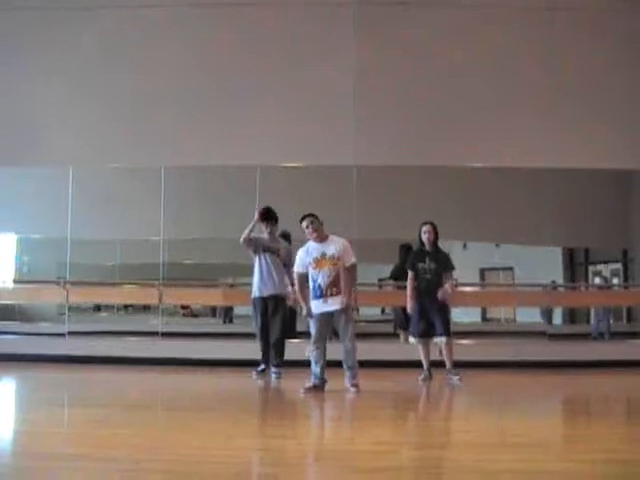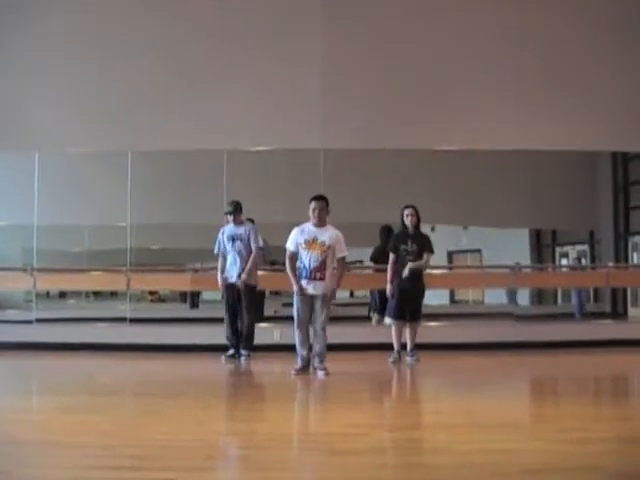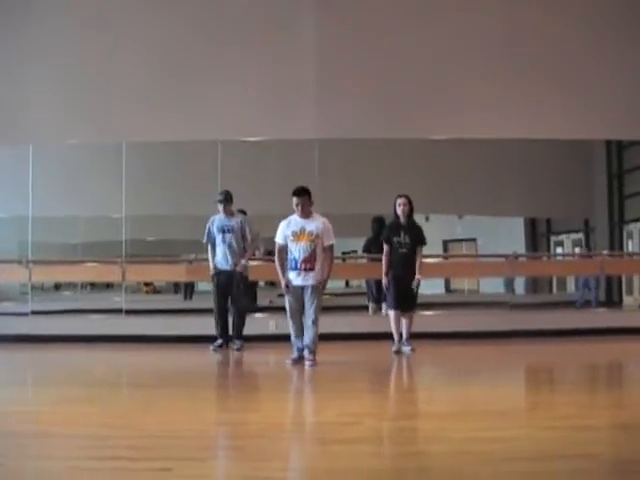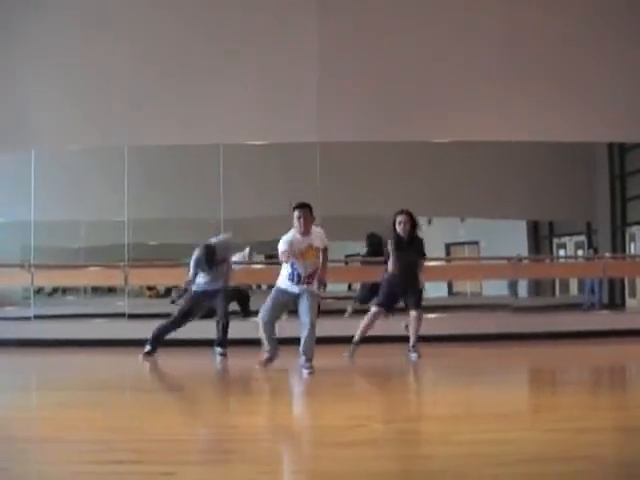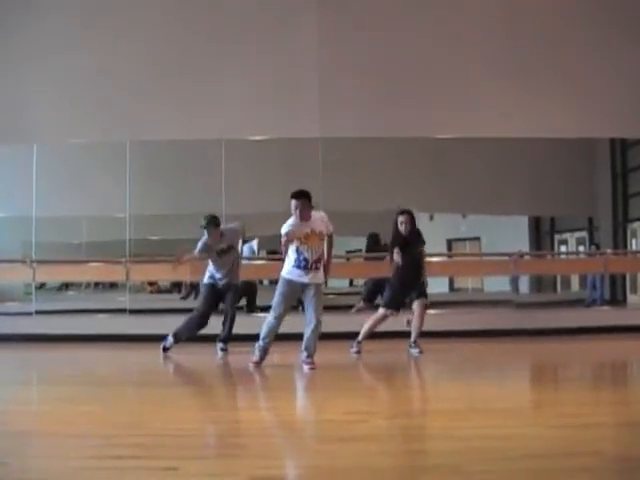
dt=1s
person 1, frame 1
left shoulder: (341, 244)
right shoulder: (303, 252)
left elbow: (351, 272)
right elbow: (299, 281)
left wrist: (349, 297)
right wrist: (304, 305)
left hip: (341, 303)
right hip: (317, 306)
left knee: (348, 341)
right knee: (317, 343)
left ankle: (351, 378)
right ankle: (317, 380)
person 1, frame 2
left shoulder: (335, 235)
right shoulder: (298, 232)
left elbow: (341, 264)
right elbow: (290, 259)
left wrist: (334, 288)
right wrist: (295, 283)
left hip: (323, 289)
right hip: (302, 288)
left knee: (320, 326)
right knee: (300, 326)
left ankle: (319, 362)
right ankle: (303, 361)
person 1, frame 3
left shoulder: (322, 224)
right shoulder: (285, 224)
left elbow: (329, 252)
right elbow: (279, 252)
left wrist: (326, 277)
right wrist: (282, 277)
left hip: (313, 280)
right hip: (292, 280)
left knee: (311, 317)
right knee: (293, 316)
left ankle: (309, 352)
right ankle: (298, 350)
person 1, frame 4
left shoulder: (319, 233)
right shoulder: (287, 239)
left elbow: (324, 249)
right elbow: (283, 257)
left wrist: (323, 271)
right wrist: (286, 256)
left hip: (308, 288)
right hip: (285, 286)
left knee: (309, 322)
right knee: (265, 317)
left ankle: (306, 360)
right ankle: (271, 350)
person 1, frame 5
left shoulder: (322, 218)
right shoulder: (289, 226)
left elbow: (329, 236)
right elbow: (286, 238)
left wrist: (327, 261)
right wrist: (286, 242)
left hip: (315, 279)
right hip: (290, 277)
left knee: (314, 319)
right knee: (276, 315)
left ankle: (307, 356)
right ankle: (261, 350)
person 2, frame 1
left shoulder: (442, 256)
right shoulder: (415, 255)
left elbow: (450, 279)
right elbow: (410, 279)
left wrist: (447, 289)
right wrist: (409, 299)
left hip: (438, 300)
right hip: (420, 300)
left knee: (444, 336)
right knee: (421, 337)
left ankle: (450, 369)
right ankle: (426, 370)
person 2, frame 2
left shoulder: (424, 239)
right shoulder: (397, 237)
left elbow: (426, 260)
right elbow: (391, 261)
left wrist: (412, 265)
right wrist: (389, 282)
left hip: (416, 283)
right hip: (399, 282)
left knee: (413, 319)
right knee: (396, 318)
left ankle: (410, 351)
right ankle: (396, 351)
person 2, frame 3
left shoulder: (416, 229)
right shoulder: (390, 228)
left elbow: (419, 254)
right elbow: (386, 253)
left wrist: (417, 274)
right wrist: (384, 275)
left hip: (410, 274)
right hip: (394, 273)
left knee: (409, 309)
right knee: (394, 308)
left ankle: (406, 340)
right ankle: (397, 341)
person 2, frame 4
left shoulder: (418, 242)
right shoulder: (393, 243)
left elbow: (420, 264)
right elbow: (391, 269)
left wrist: (420, 281)
right wrist: (392, 253)
left hip: (412, 284)
right hip: (393, 282)
left knee: (415, 314)
right knee: (375, 312)
left ankle: (412, 346)
right ankle: (355, 342)
person 2, frame 5
left shoulder: (417, 235)
right shoulder: (396, 241)
right elbow: (395, 260)
left wrist: (423, 274)
right wrist: (396, 257)
left hip: (416, 280)
right hip: (398, 281)
left knee: (419, 306)
right knee: (383, 313)
left ankle: (413, 343)
right ankle: (358, 341)
person 3, frame 1
left shoulder: (284, 246)
right shoulder: (257, 240)
left elbow: (288, 270)
right elbow: (243, 240)
right wrist: (255, 220)
left hip: (278, 293)
right hip: (259, 292)
left knee: (277, 331)
right knee: (261, 329)
left ankle: (276, 366)
right ankle: (264, 363)
person 3, frame 2
left shoulder: (249, 229)
right shoulder: (224, 231)
left elbow: (255, 253)
right elbow: (222, 255)
left wrist: (245, 274)
right wrist: (220, 275)
left hip: (247, 279)
right hip: (229, 279)
left knee: (246, 316)
right knee: (230, 315)
left ankle: (245, 349)
right ankle: (234, 348)
person 3, frame 3
left shoulder: (241, 220)
right shoulder: (213, 221)
left elbow: (250, 243)
right elbow: (210, 244)
left wrist: (244, 261)
right wrist: (211, 263)
left hip: (237, 268)
right hip: (219, 268)
left knee: (238, 304)
right knee: (219, 303)
left ankle: (238, 338)
right ankle: (222, 338)
person 3, frame 4
left shoulder: (224, 243)
right shoulder: (198, 255)
left elbow: (228, 236)
right elbow: (191, 278)
left hip: (219, 287)
right hip: (200, 288)
left knee: (223, 314)
right knee: (179, 316)
left ankle: (220, 346)
right ankle: (153, 342)
person 3, frame 5
left shoulder: (233, 232)
right shoulder: (205, 243)
left elbow: (243, 233)
right elbow: (196, 255)
left wrist: (238, 255)
right wrist: (182, 260)
left hip: (230, 281)
right hip: (212, 281)
left knee: (230, 312)
right knee: (202, 312)
left ankle: (222, 341)
right ankle: (174, 337)
